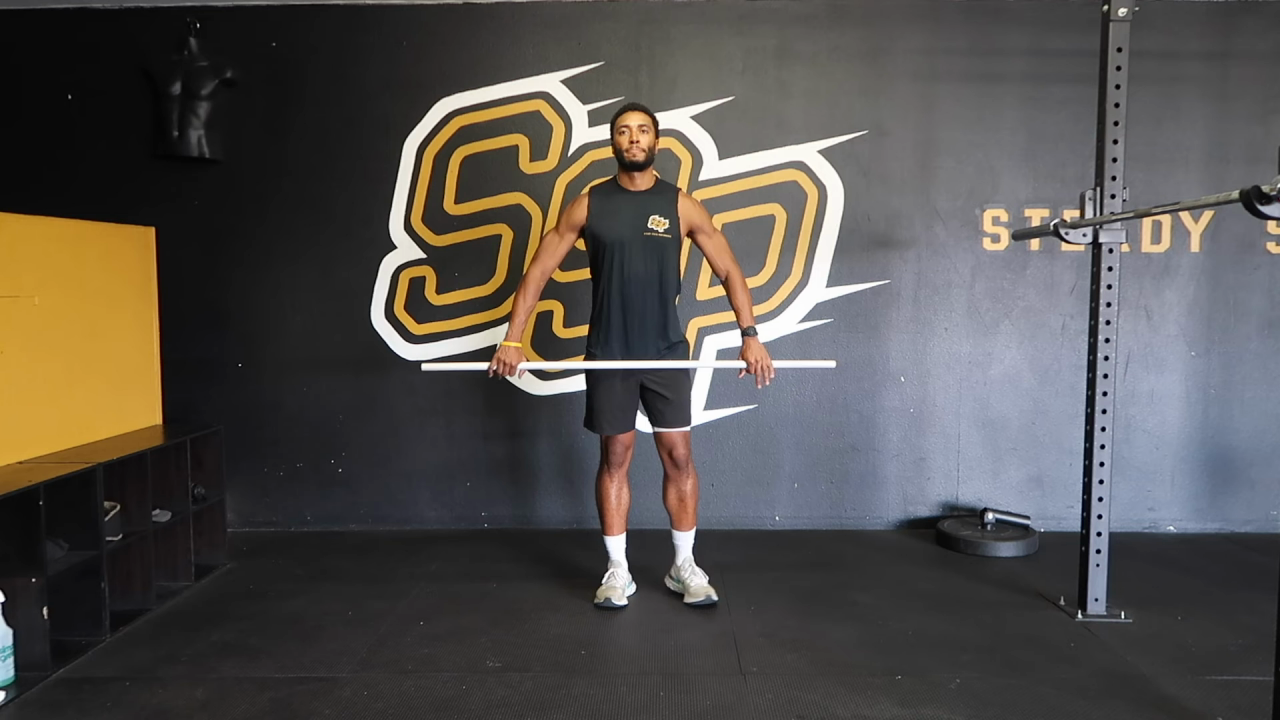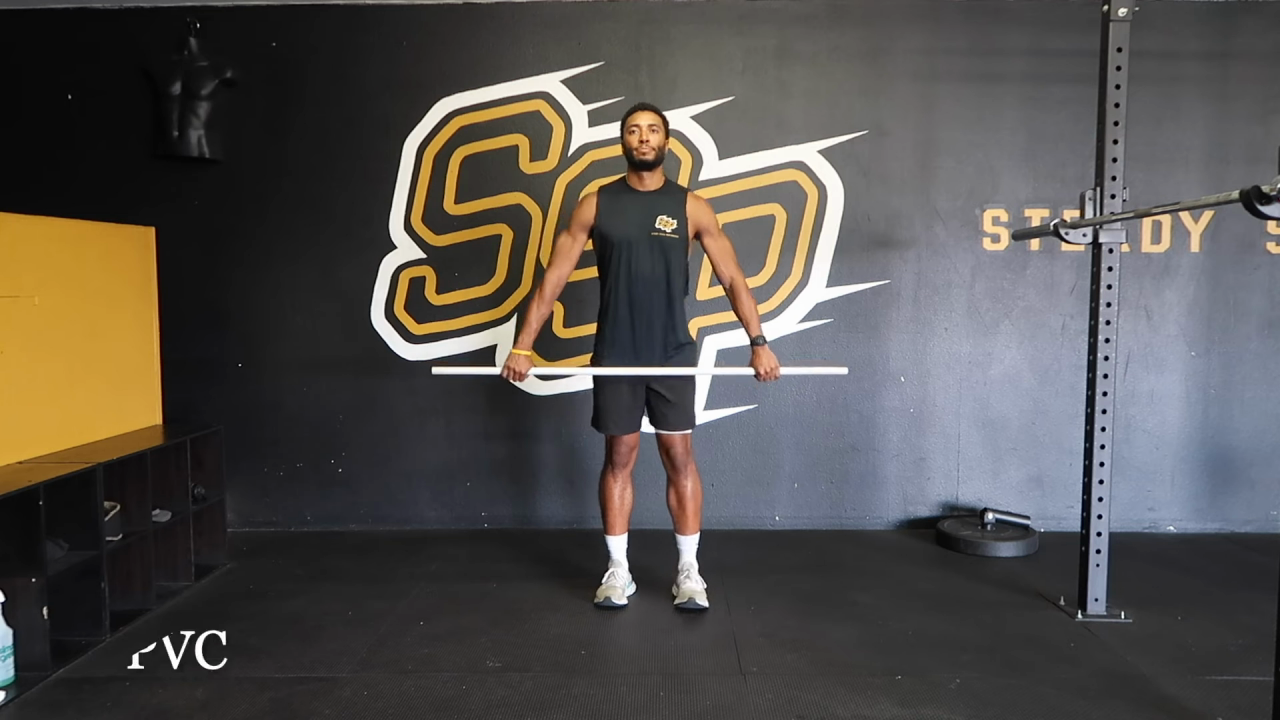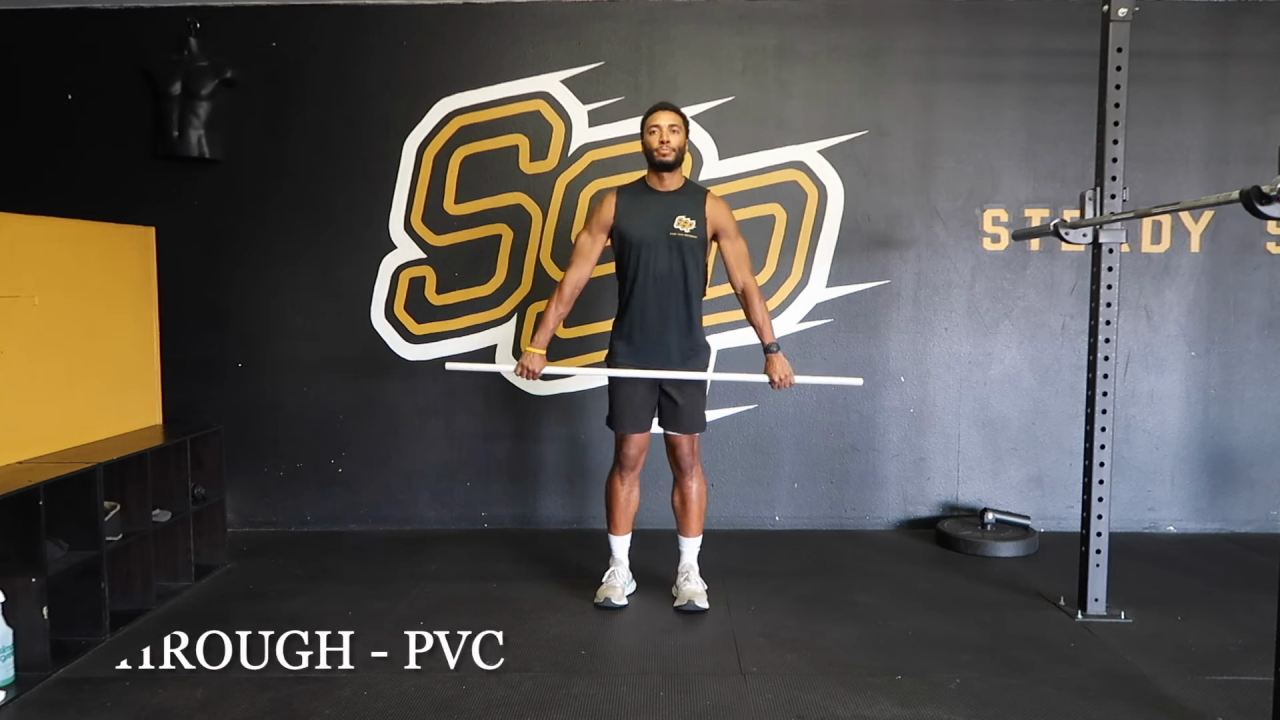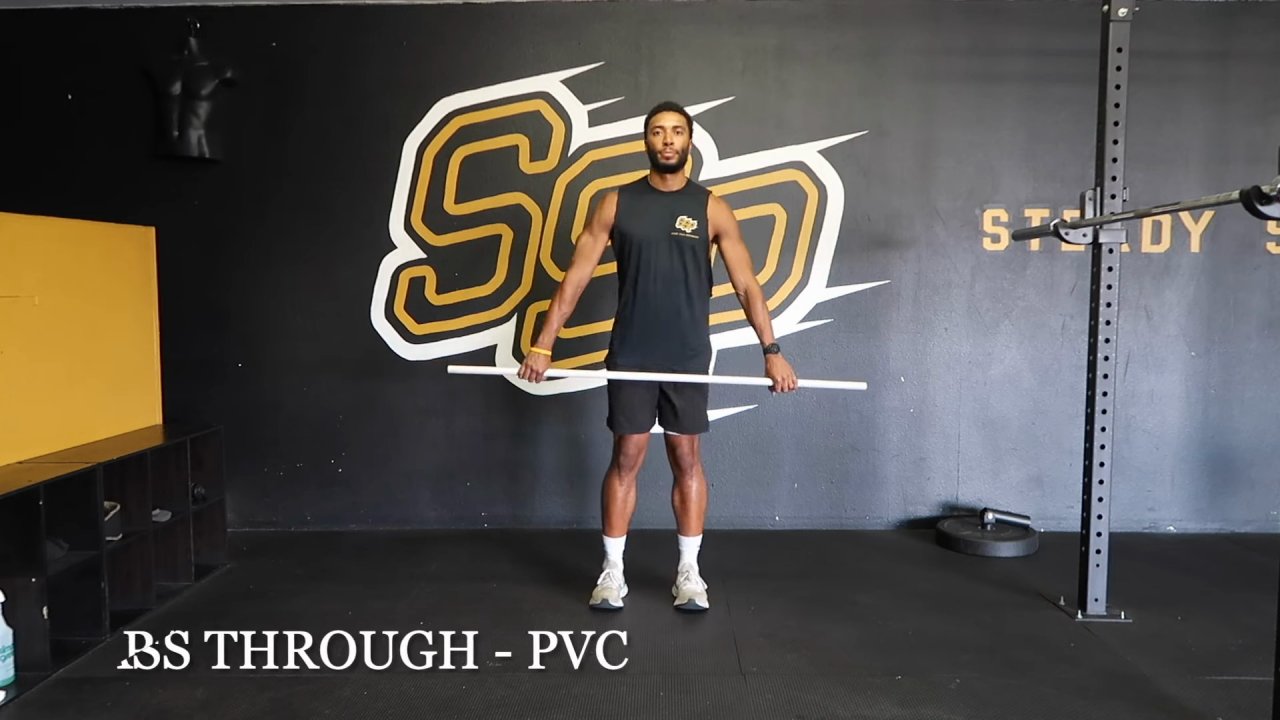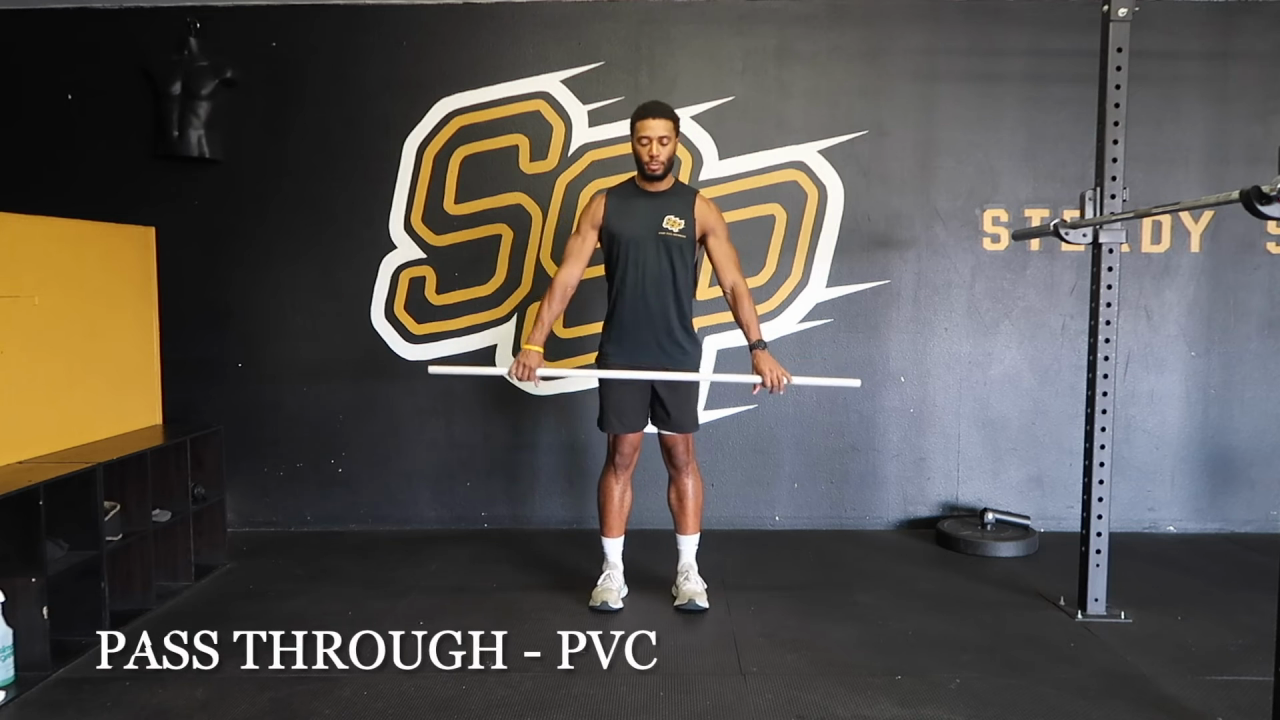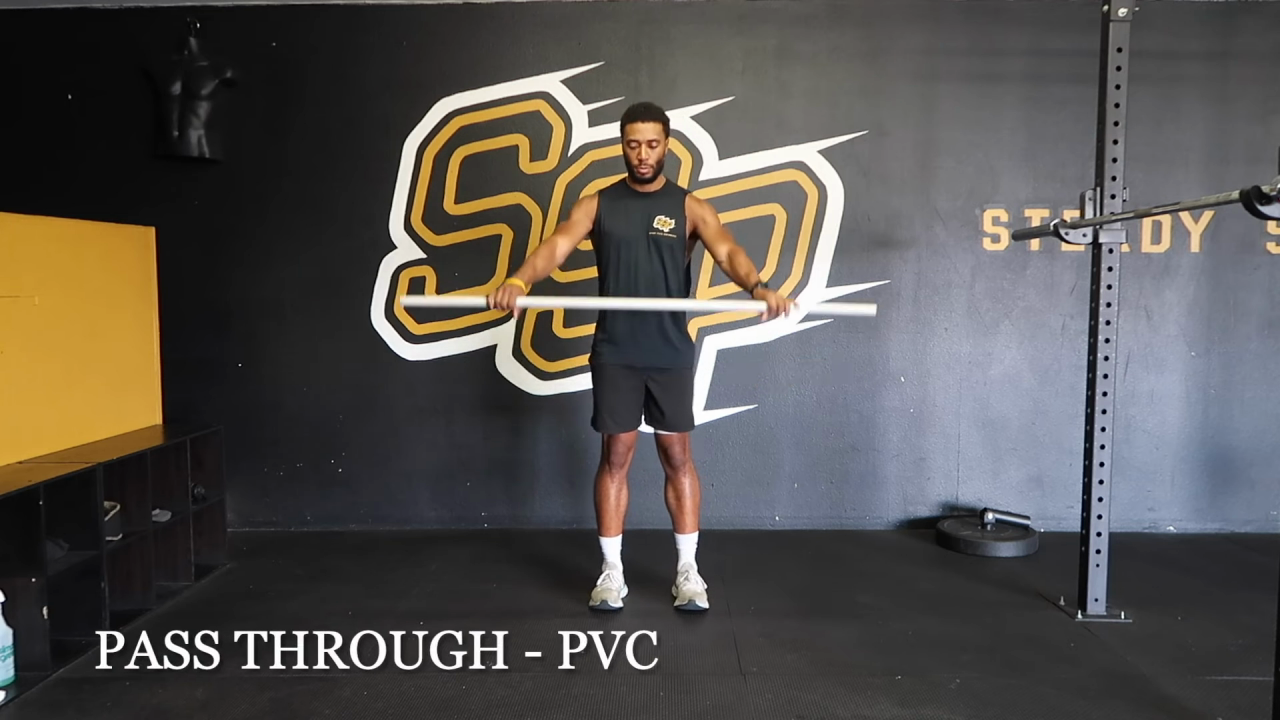
dt=0.3s
person 1, frame 1
left shoulder: (682, 205)
right shoulder: (587, 205)
left elbow: (729, 270)
right elbow: (538, 271)
left wrist: (750, 335)
right wrist: (512, 339)
left hip: (666, 352)
right hip: (609, 354)
left knee: (678, 455)
right knee: (614, 458)
left ankle: (685, 566)
right ankle: (617, 570)
person 1, frame 2
left shoulder: (691, 206)
right shoulder: (595, 205)
left elbow: (732, 276)
right elbow: (553, 277)
left wrist: (758, 343)
right wrist: (522, 345)
left hip: (673, 353)
right hip: (615, 354)
left knee: (680, 458)
right knee: (618, 458)
left ankle: (688, 570)
right ankle: (618, 570)
person 1, frame 3
left shoulder: (710, 207)
right shoulder: (614, 204)
left elbow: (745, 283)
right elbow: (573, 278)
left wrist: (772, 349)
right wrist: (538, 344)
left hip: (686, 355)
right hip: (630, 353)
left knee: (686, 459)
right knee: (628, 458)
left ankle: (688, 571)
right ankle: (618, 570)
person 1, frame 4
left shoulder: (712, 208)
right shoulder: (616, 204)
left elbow: (746, 285)
right elbow: (575, 277)
left wrist: (772, 351)
right wrist: (542, 345)
left hip: (687, 356)
right hip: (630, 354)
left knee: (686, 460)
right knee: (626, 459)
left ankle: (688, 571)
right ankle: (612, 572)
person 1, frame 5
left shoulder: (699, 208)
right shoulder: (604, 204)
left elbow: (732, 281)
right elbow: (567, 276)
left wrist: (759, 348)
right wrist: (534, 342)
left hip: (678, 355)
right hip: (620, 354)
left knee: (681, 458)
right knee: (620, 458)
left ankle: (688, 570)
right ankle: (612, 572)
person 1, frame 6
left shoulder: (690, 206)
right shoulder: (597, 204)
left elbow: (728, 251)
right elbow: (555, 246)
left wrist: (760, 288)
right wrist: (517, 283)
left hip: (671, 354)
right hip: (614, 354)
left knee: (678, 458)
right knee: (615, 458)
left ankle: (687, 570)
right ankle: (612, 571)
